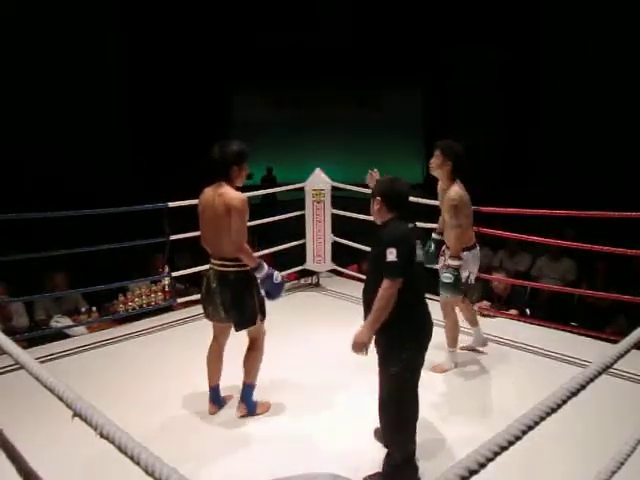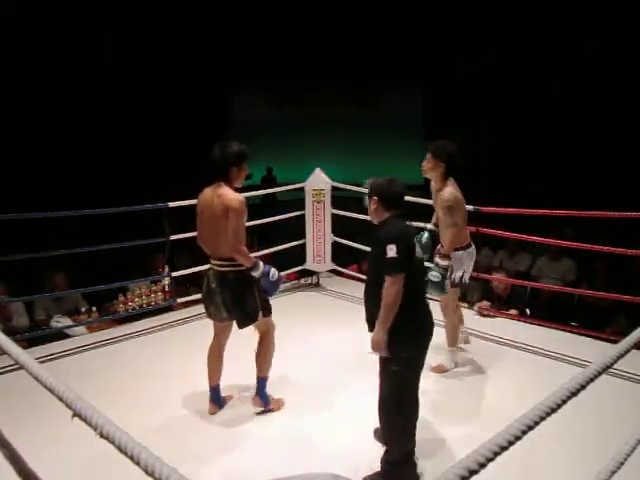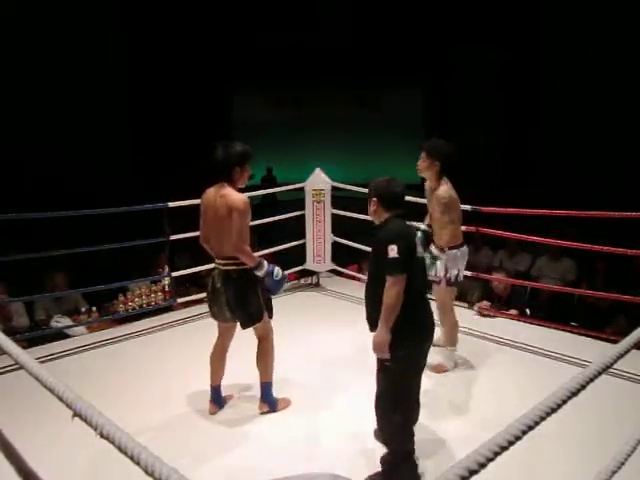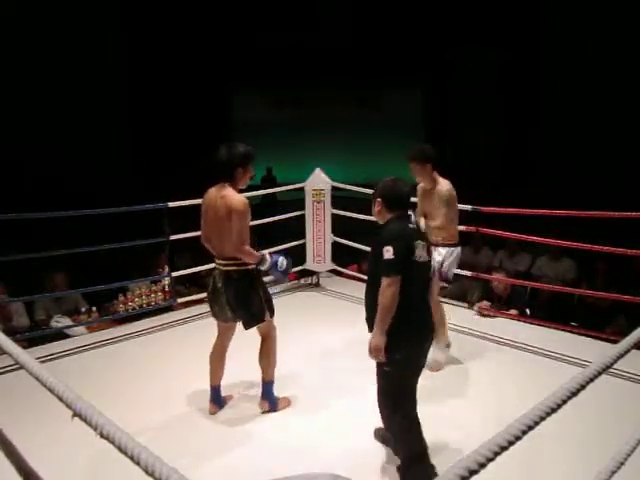
dt=0.2s
person 1, frame 1
left shoulder: (392, 235)
right shoulder: (403, 229)
left elbow: (390, 286)
left wrist: (367, 328)
right wrist: (381, 184)
left hip: (400, 332)
right hip: (412, 327)
left knee: (395, 396)
right knee: (402, 391)
right ankle: (393, 433)
person 1, frame 2
left shoulder: (390, 233)
right shoulder: (401, 229)
left elbow: (394, 283)
left wrist: (380, 328)
left hip: (402, 330)
right hip: (415, 326)
left knee: (394, 397)
right knee: (404, 391)
right ankle: (394, 432)
person 1, frame 3
left shoulder: (390, 233)
right shoulder: (404, 230)
left elbow: (395, 283)
left wrist: (383, 328)
right wrist: (371, 276)
left hip: (402, 331)
right hip: (418, 326)
left knee: (390, 399)
right knee: (405, 391)
right ankle: (394, 433)
person 1, frame 4
left shoulder: (390, 235)
right shoulder: (415, 233)
left elbow: (390, 286)
left wrist: (378, 332)
left hip: (400, 332)
right hip: (421, 327)
left knee: (395, 399)
right knee: (402, 391)
right ankle: (395, 435)
person 2, frame 1
left shoulder: (205, 195)
right shoulder: (237, 199)
left elbow: (205, 240)
right elbow: (240, 247)
right wrist: (262, 269)
left hip: (215, 274)
right hip: (236, 277)
left knee: (219, 338)
right knee: (256, 336)
left ankle: (215, 398)
right ankle: (246, 401)
person 2, frame 2
left shoulder: (204, 196)
right shoulder: (235, 200)
left elbow: (202, 240)
right elbow: (236, 247)
right wrist: (258, 268)
left hip: (215, 275)
right hip: (236, 277)
left knee: (220, 337)
right knee: (267, 330)
left ankle: (215, 399)
right ankle: (262, 396)
person 2, frame 3
left shoulder: (207, 196)
right shoulder: (239, 201)
left elbow: (204, 240)
right elbow: (240, 247)
right wrist: (263, 267)
left hip: (219, 275)
right hip: (240, 276)
left knee: (223, 338)
right knee: (265, 335)
left ankle: (215, 398)
right ankle: (267, 399)
person 2, frame 4
left shoulder: (209, 196)
right shoulder: (238, 202)
left elbow: (206, 240)
right elbow: (239, 248)
right wrist: (264, 260)
left hip: (219, 275)
right hip: (241, 277)
left knee: (223, 338)
right knee: (268, 332)
left ankle: (215, 398)
right ankle: (268, 398)
person 3, frame 1
left shoulder: (454, 195)
right shoulder: (442, 185)
left elbow: (458, 239)
left wrist: (452, 266)
right wrist: (435, 239)
left hip: (464, 254)
right hip: (452, 249)
left knee: (447, 304)
right knee: (462, 297)
left ankle: (452, 357)
right ankle: (479, 338)
person 3, frame 2
left shoulder: (448, 196)
right shoulder: (435, 185)
left elbow: (452, 235)
left wrist: (441, 265)
left hip: (459, 253)
right hip: (449, 249)
left knee: (447, 303)
right knee: (449, 299)
left ankle: (451, 358)
right ankle: (460, 334)
person 3, frame 3
left shoulder: (444, 193)
right shoulder: (429, 185)
left elbow: (449, 232)
left wrist: (433, 254)
left hip: (452, 252)
right hip: (440, 249)
left knee: (445, 303)
right knee: (440, 298)
left ankle: (450, 357)
right ankle: (446, 338)
person 3, frame 4
left shoulder: (444, 190)
right shoulder: (422, 188)
left elbow: (443, 226)
left wrist: (419, 223)
left hip: (447, 249)
right hip: (433, 247)
left knee: (428, 295)
right knee: (431, 295)
left ankle: (440, 351)
right ankle: (442, 338)
